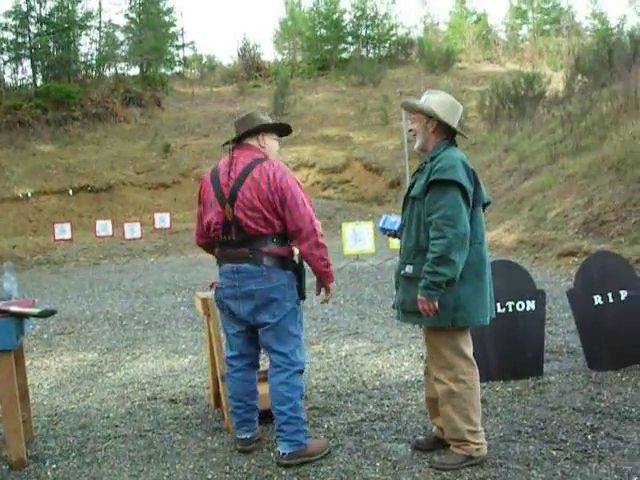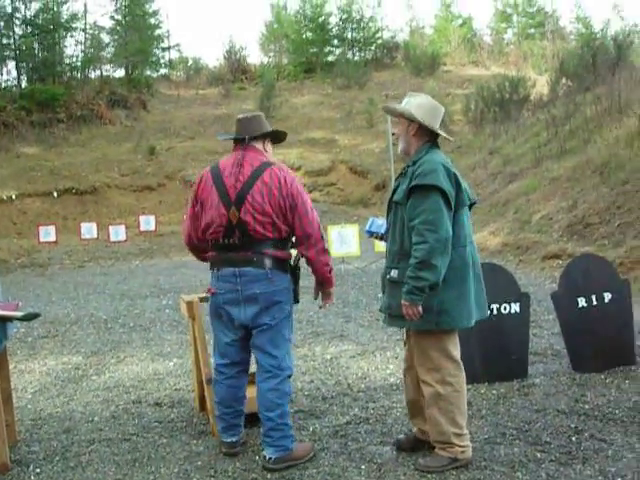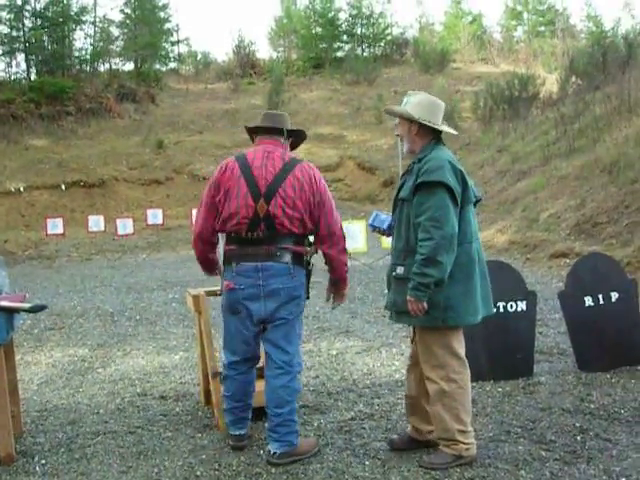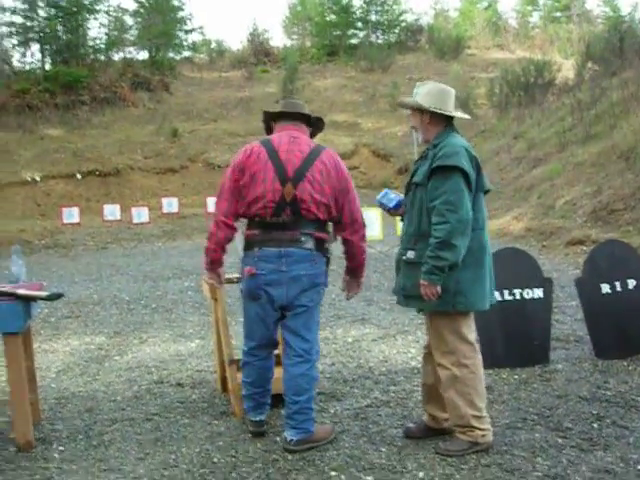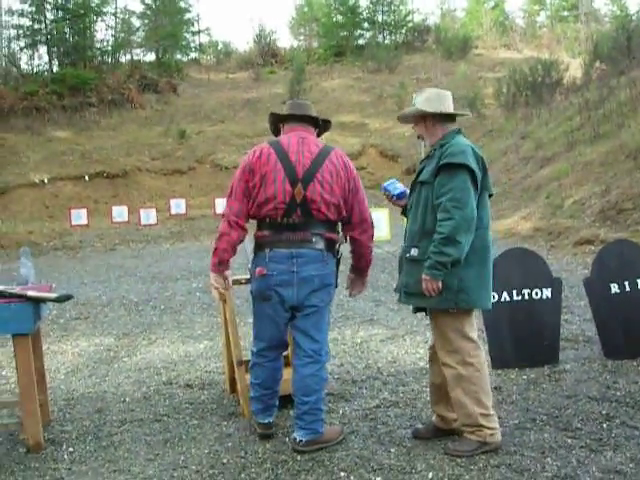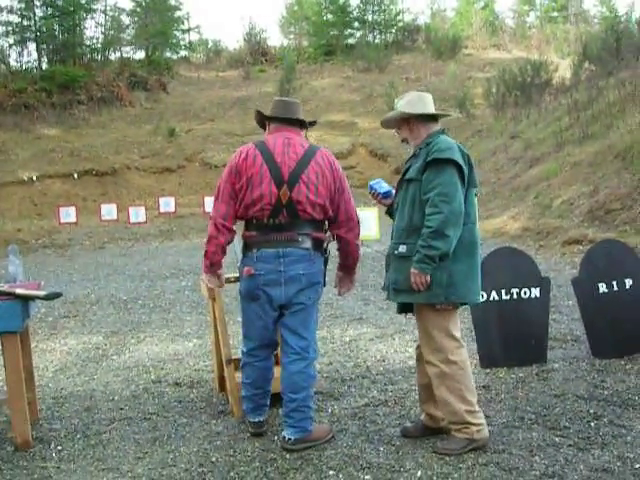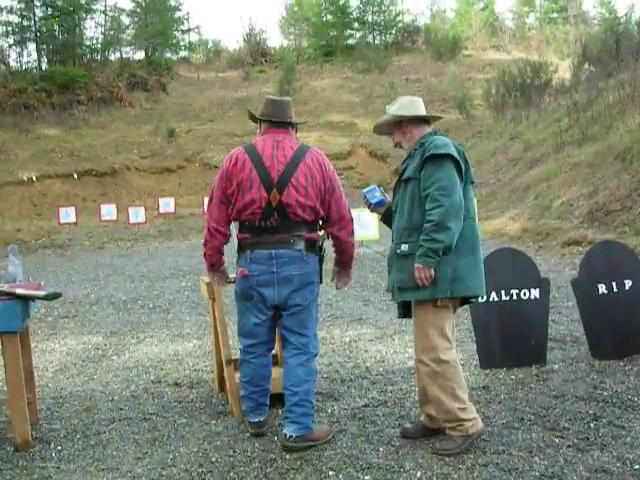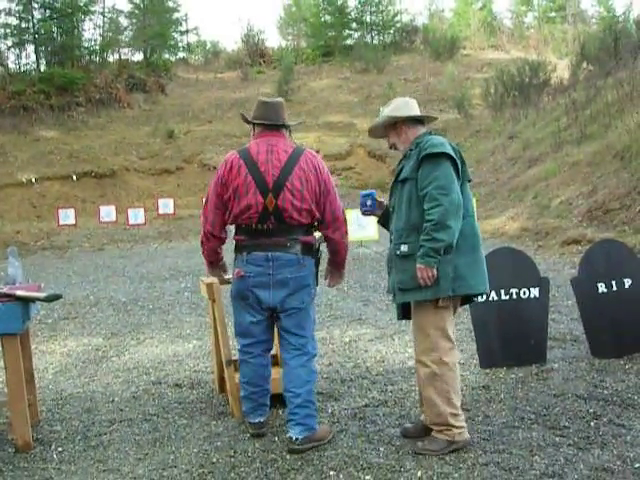
dt=0.2s
person 1, frame 1
left shoulder: (447, 167)
right shoulder: (440, 164)
left elbow: (450, 236)
left wrist: (430, 287)
right wrist: (404, 231)
left hip: (446, 291)
right hip: (439, 289)
left knee: (452, 368)
right knee: (438, 365)
left ankle: (468, 444)
right ankle: (445, 429)
person 1, frame 2
left shoulder: (429, 171)
right shoulder: (426, 167)
left elbow: (433, 240)
left wrist: (414, 292)
right wrist: (390, 234)
left hip: (433, 293)
right hip: (427, 291)
left knee: (439, 371)
right knee: (417, 365)
left ankle: (453, 446)
right ankle: (425, 430)
person 1, frame 3
left shoulder: (434, 169)
right shoulder: (431, 164)
left elbow: (439, 237)
left wrist: (419, 288)
right wrist: (395, 228)
left hip: (439, 291)
right hip: (431, 288)
left knee: (443, 368)
right knee: (421, 363)
left ankle: (457, 444)
right ankle: (422, 430)
person 1, frame 4
left shoulder: (450, 155)
right shoulder: (443, 152)
left elbow: (453, 222)
left wrist: (433, 272)
right wrist: (406, 211)
left hip: (448, 278)
right hip: (441, 276)
left knee: (456, 354)
right knee: (436, 351)
left ankle: (474, 430)
right ankle: (439, 418)
person 1, frame 5
left shoulder: (456, 155)
right shoulder: (446, 154)
left elbow: (457, 220)
left wrist: (435, 268)
right wrist: (409, 206)
left hip: (450, 276)
right hip: (443, 275)
left knee: (460, 353)
right knee: (442, 351)
left ankle: (482, 430)
right ankle: (448, 418)
person 1, frame 6
left shoulder: (442, 153)
right shoulder: (429, 155)
left elbow: (446, 215)
left wrist: (423, 261)
right wrist: (393, 205)
left hip: (436, 274)
right hip: (427, 272)
left knee: (444, 350)
right knee: (429, 349)
left ankle: (469, 426)
right ankle: (437, 417)
person 1, frame 7
left shoulder: (438, 151)
right shoulder: (422, 157)
left elbow: (446, 209)
left wrist: (427, 257)
right wrist: (388, 212)
left hip: (435, 271)
right hip: (423, 271)
left knee: (435, 350)
right knee: (427, 349)
left ankle: (463, 422)
right ankle: (436, 417)
person 1, frame 8
left shoulder: (434, 151)
right shoulder: (418, 157)
left elbow: (445, 208)
left wrist: (428, 257)
right wrist: (386, 213)
left hip: (436, 272)
right hip: (422, 271)
left knee: (435, 351)
right knee: (427, 349)
left ankle: (450, 429)
right ankle: (434, 418)
person 2, frame 1
left shoulder: (211, 178)
right shoulder: (274, 172)
left elbow: (202, 237)
right elbow: (307, 230)
right wrist: (324, 275)
left hip: (229, 279)
right hip: (270, 278)
left knee: (239, 359)
right knee: (285, 363)
left ankle: (245, 433)
right ankle: (291, 444)
person 2, frame 2
left shoulder: (207, 178)
right shoulder: (280, 176)
left elbow: (192, 238)
right elbow: (310, 236)
right wrist: (324, 280)
left hip: (224, 282)
right hip: (268, 282)
left knee: (228, 363)
right knee: (273, 367)
left ankle: (230, 437)
right ankle: (277, 448)
person 2, frame 3
left shoulder: (227, 169)
right shoulder: (306, 173)
left elbow: (203, 230)
right elbow: (331, 234)
left wrist: (211, 266)
right wrist: (339, 280)
left hip: (239, 275)
right hip: (285, 276)
left knee: (238, 359)
right knee: (283, 362)
left ankle: (237, 431)
right ankle: (282, 443)
person 2, frame 4
left shoulder: (249, 155)
right shoulder: (329, 160)
left elbow: (223, 216)
right elbow: (352, 223)
left wrist: (213, 262)
right wrist: (355, 270)
left hip: (260, 260)
right hip: (307, 262)
left knee: (257, 345)
right knee: (301, 350)
left ankle: (256, 415)
right ankle: (299, 430)
person 2, frame 5
left shoulder: (259, 156)
right shoulder: (338, 160)
left elbow: (233, 217)
right elbow: (361, 223)
left wrist: (219, 264)
right wrist: (360, 269)
left hip: (271, 262)
right hip: (317, 263)
left knee: (266, 346)
right knee: (311, 351)
left ankle: (264, 418)
right ankle: (308, 431)
person 2, frame 6
left shoulder: (245, 156)
right shoulder: (324, 159)
left elbow: (221, 217)
right elbow: (347, 221)
left wrist: (212, 264)
right wrist: (348, 267)
left hip: (259, 261)
right hip: (304, 262)
left knee: (257, 347)
right knee: (299, 350)
left ankle: (255, 417)
right ankle: (297, 429)
person 2, frame 7
left shoulder: (237, 159)
right shoulder: (315, 159)
left elbow: (216, 220)
right elbow: (340, 219)
left wrist: (214, 264)
right wrist: (344, 263)
left hip: (253, 263)
right hip: (299, 262)
left knee: (254, 346)
right knee: (300, 348)
left ankle: (256, 417)
right ankle: (298, 427)
person 2, frame 8
left shoulder: (232, 163)
right shoulder: (311, 162)
left elbow: (212, 223)
right elbow: (334, 221)
left wrist: (213, 261)
right wrist: (337, 264)
left hip: (249, 265)
right hip: (296, 265)
left knee: (252, 346)
right knee: (299, 349)
left ankle: (256, 417)
right ankle: (302, 429)
